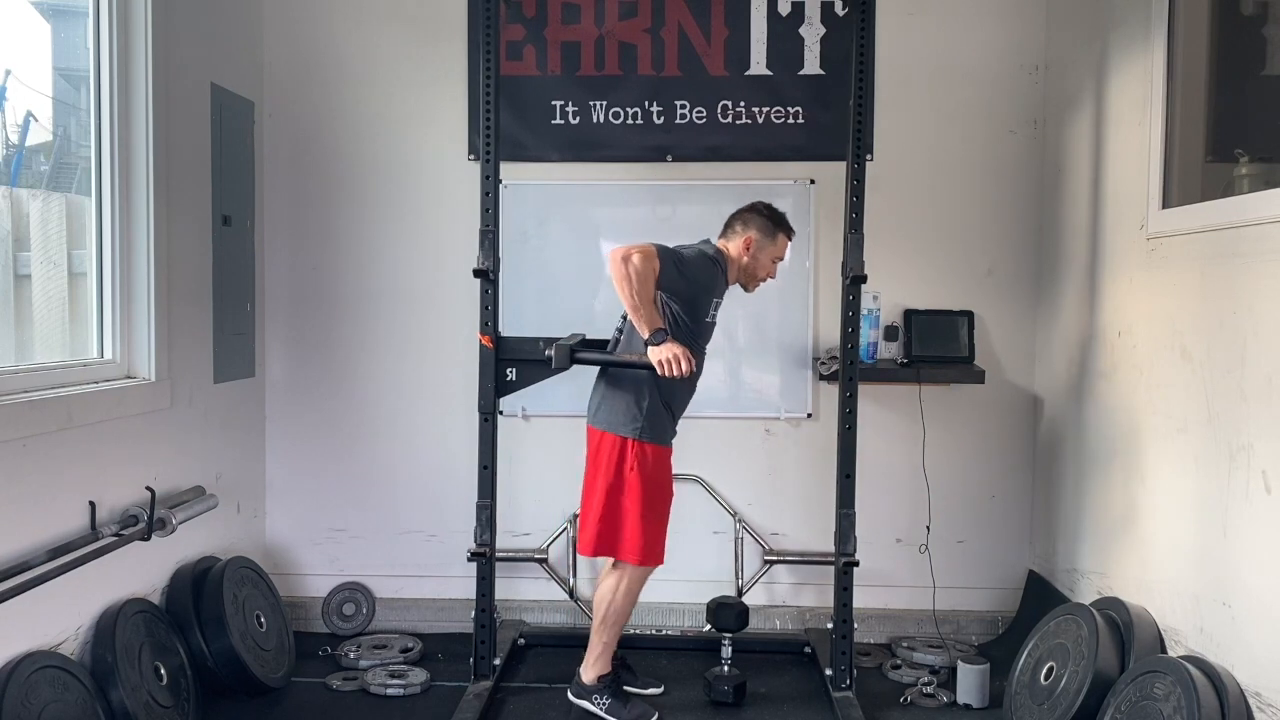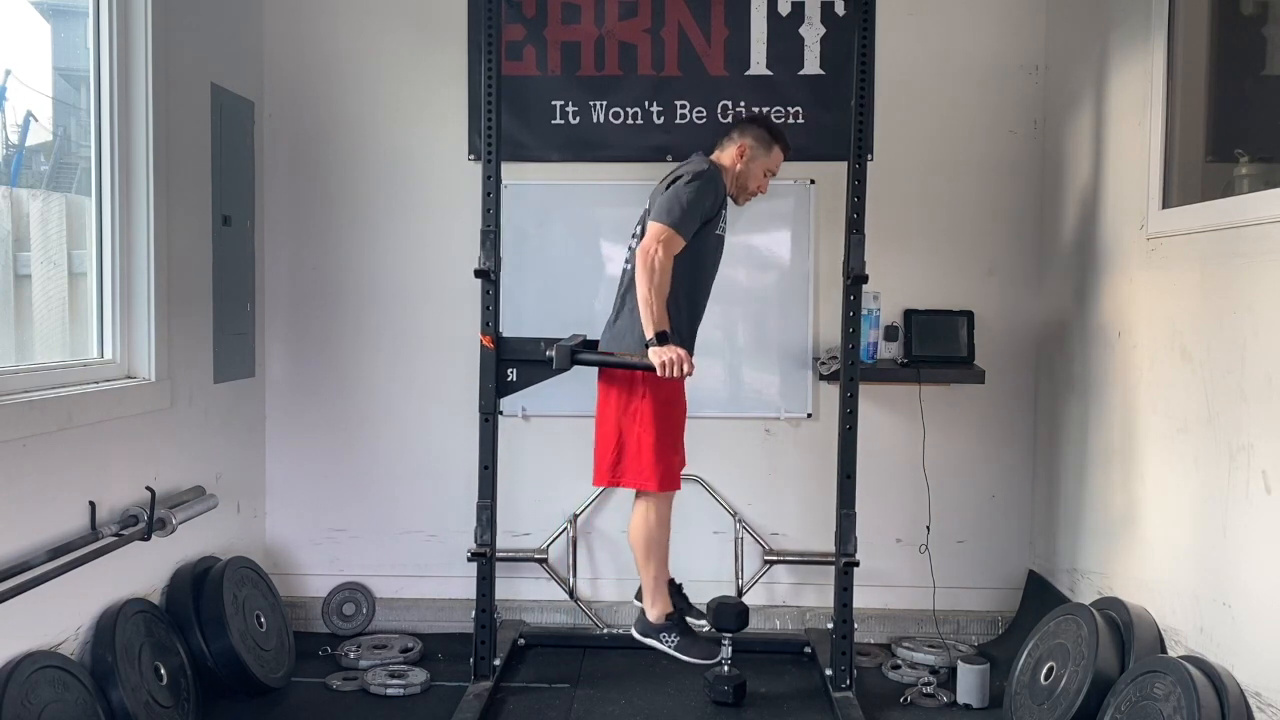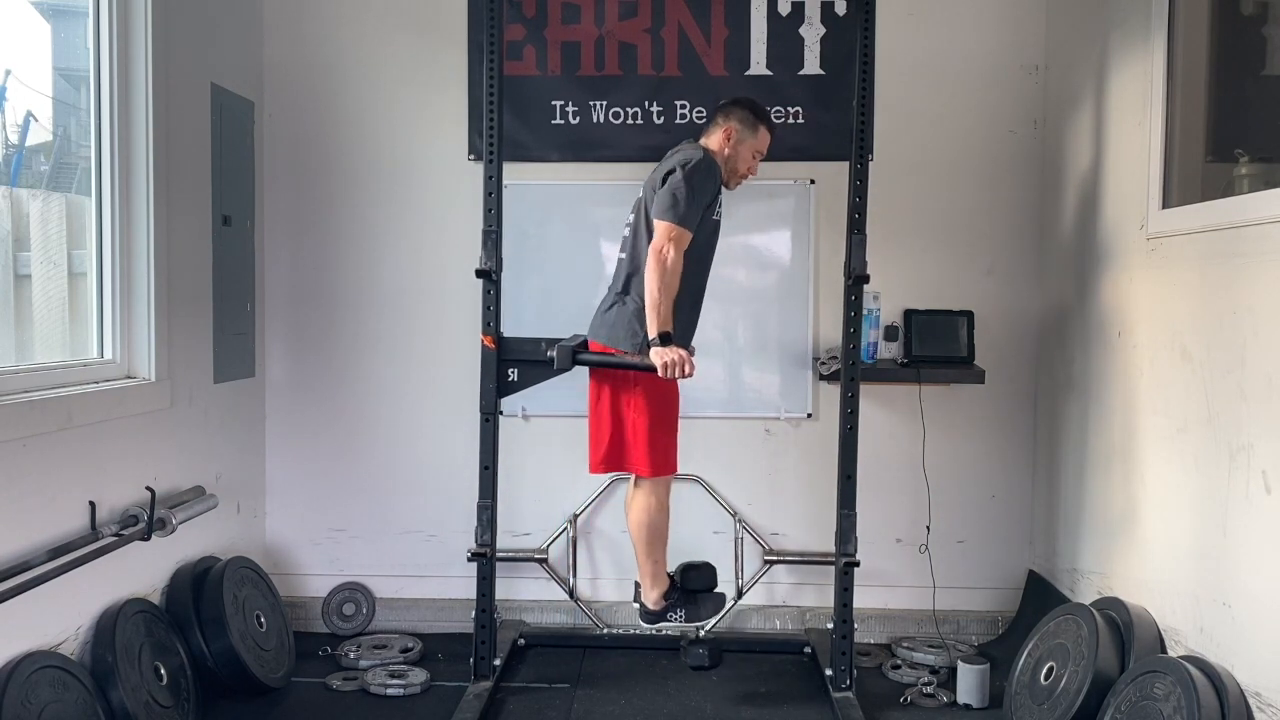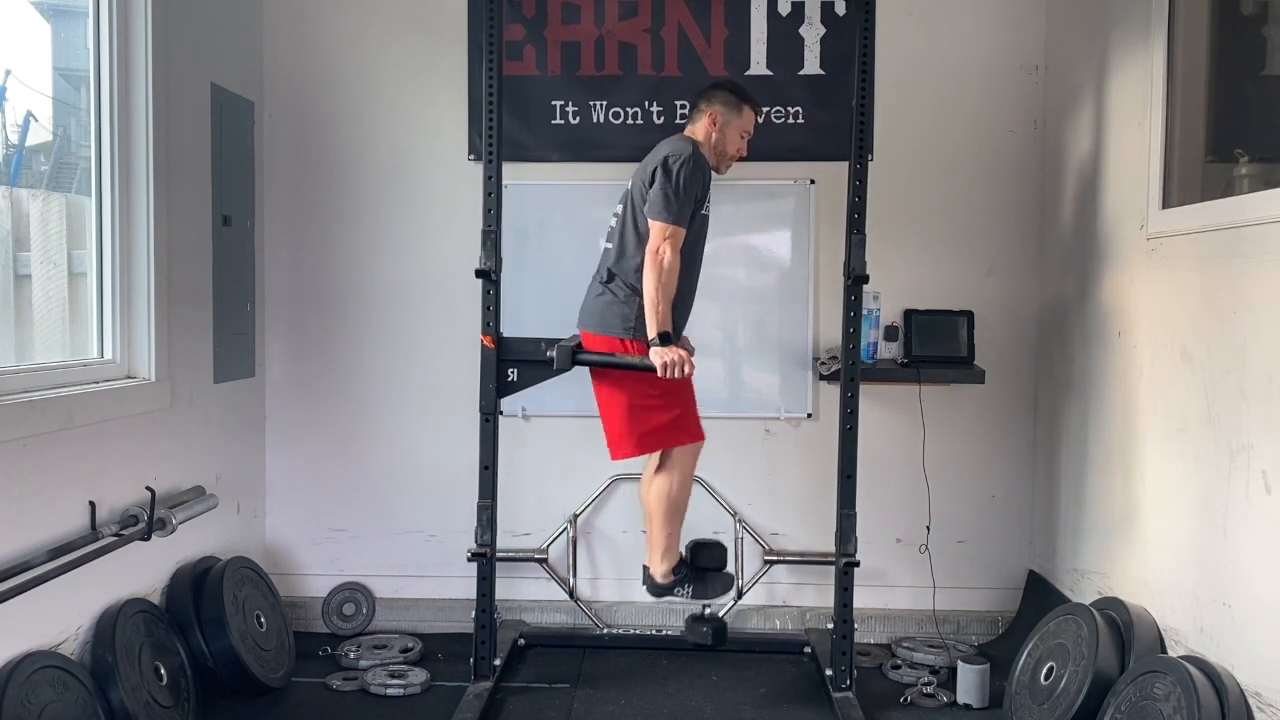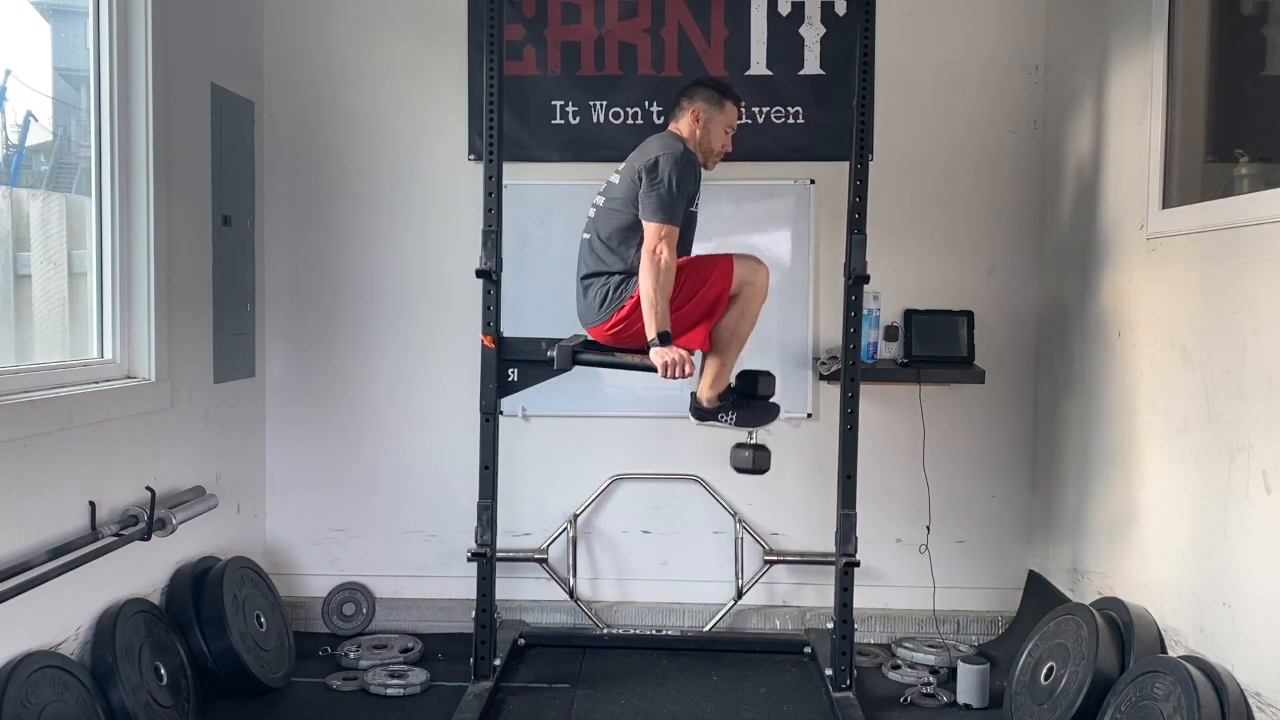
dt=1s
person 1, frame 1
left shoulder: (703, 272)
right shoulder: (703, 264)
left elbow: (640, 274)
right elbow: (626, 259)
right wrist: (656, 338)
left hip: (637, 425)
right hip: (632, 427)
left knee: (625, 556)
right knee: (633, 558)
left ankle: (604, 660)
right ankle: (592, 678)
person 1, frame 2
left shoulder: (702, 190)
right shoulder: (700, 180)
right elbow: (653, 252)
right wrist: (659, 339)
left hip: (650, 351)
right hip: (643, 355)
left knee: (658, 483)
right knee: (654, 487)
left ankle: (658, 588)
right ankle: (657, 616)
person 1, frame 3
left shoulder: (687, 169)
right shoulder: (698, 166)
right elbow: (664, 251)
left wrist: (659, 338)
right wrist: (662, 339)
left hip: (628, 339)
right hip: (635, 343)
left knee: (651, 473)
right knee: (653, 474)
left ankle: (655, 581)
right ankle: (657, 598)
person 1, frame 4
left shoulder: (676, 159)
right shoulder: (684, 160)
right elbow: (661, 251)
left wrist: (665, 334)
right wrist: (662, 338)
left hip: (616, 324)
right hip: (627, 328)
left knee: (670, 447)
right knee: (680, 446)
left ankle: (664, 560)
right ankle: (664, 570)
person 1, frame 5
left shoulder: (658, 151)
right shoulder: (674, 158)
right elbow: (657, 252)
left wrist: (662, 333)
right wrist: (660, 340)
left hip: (606, 304)
right hip: (619, 304)
left knee: (732, 281)
right knee: (752, 275)
left ankle: (712, 394)
right ankle: (712, 396)
